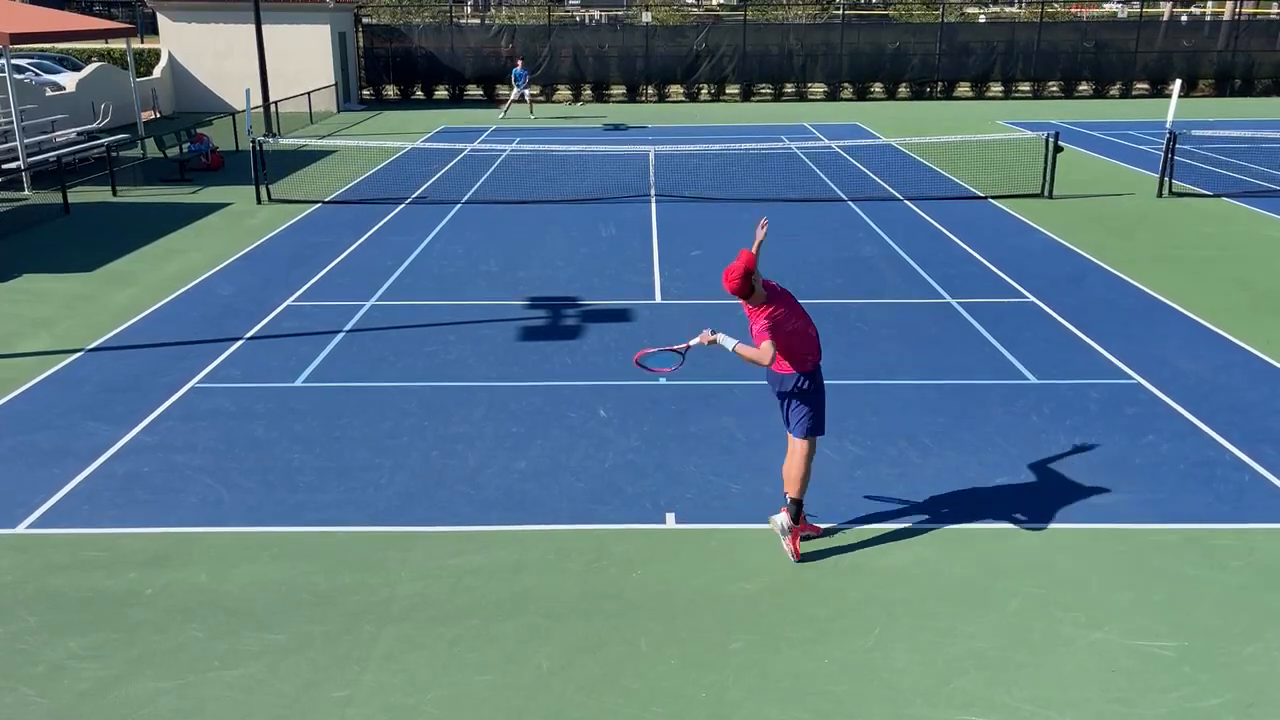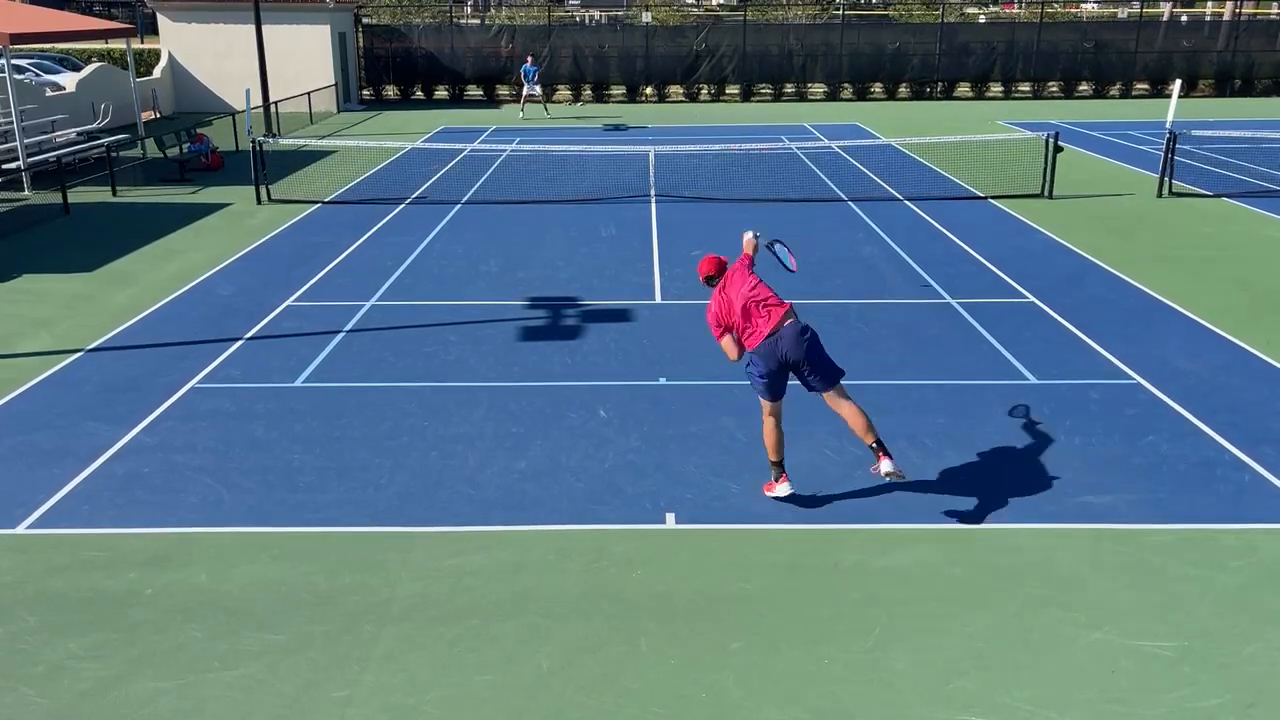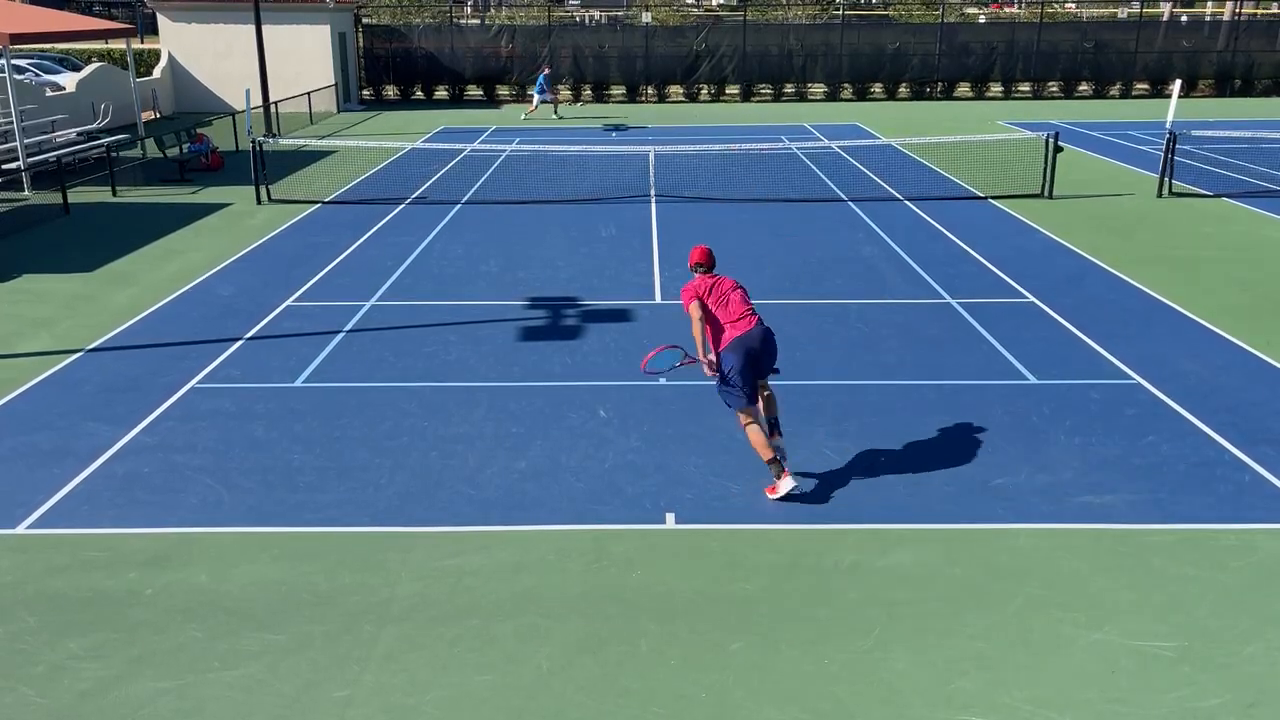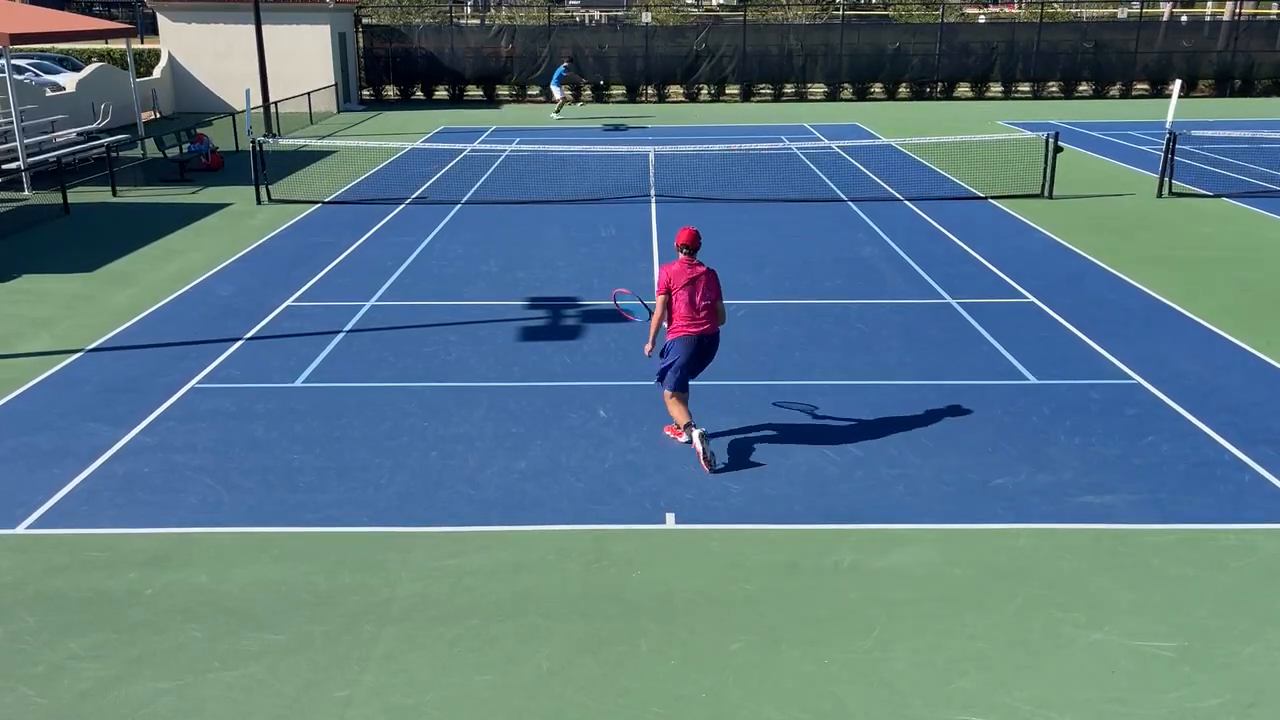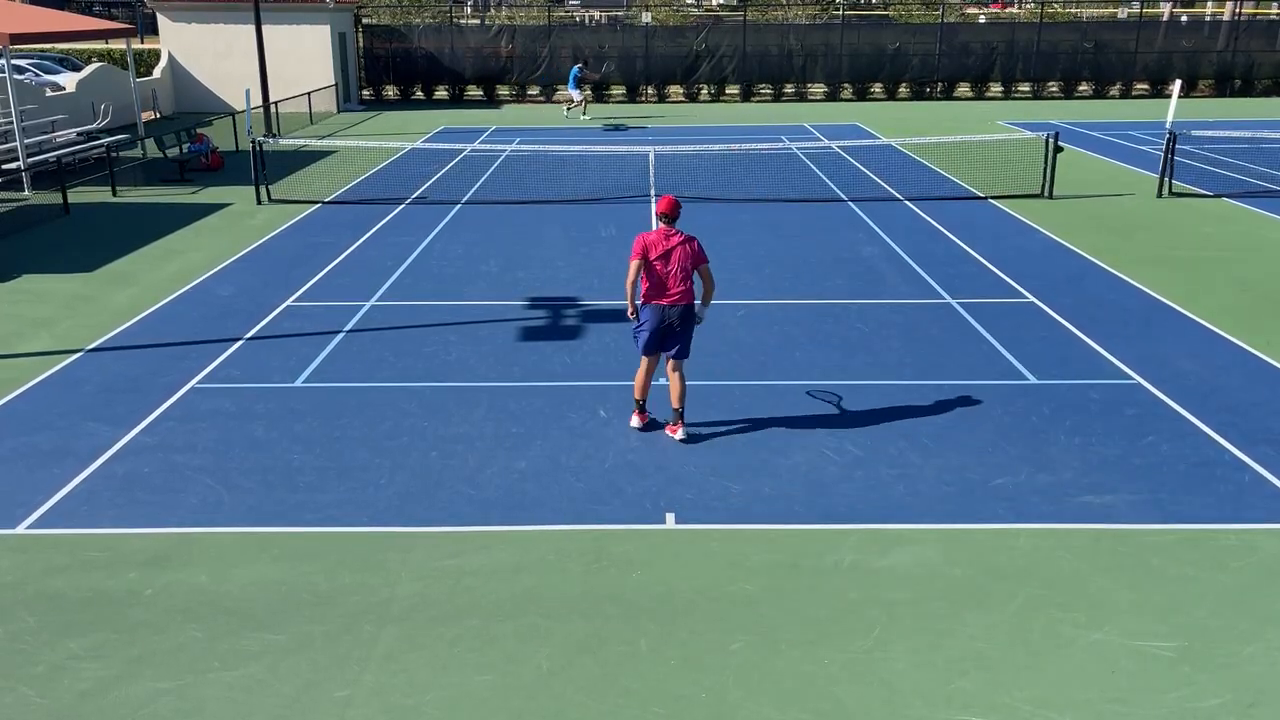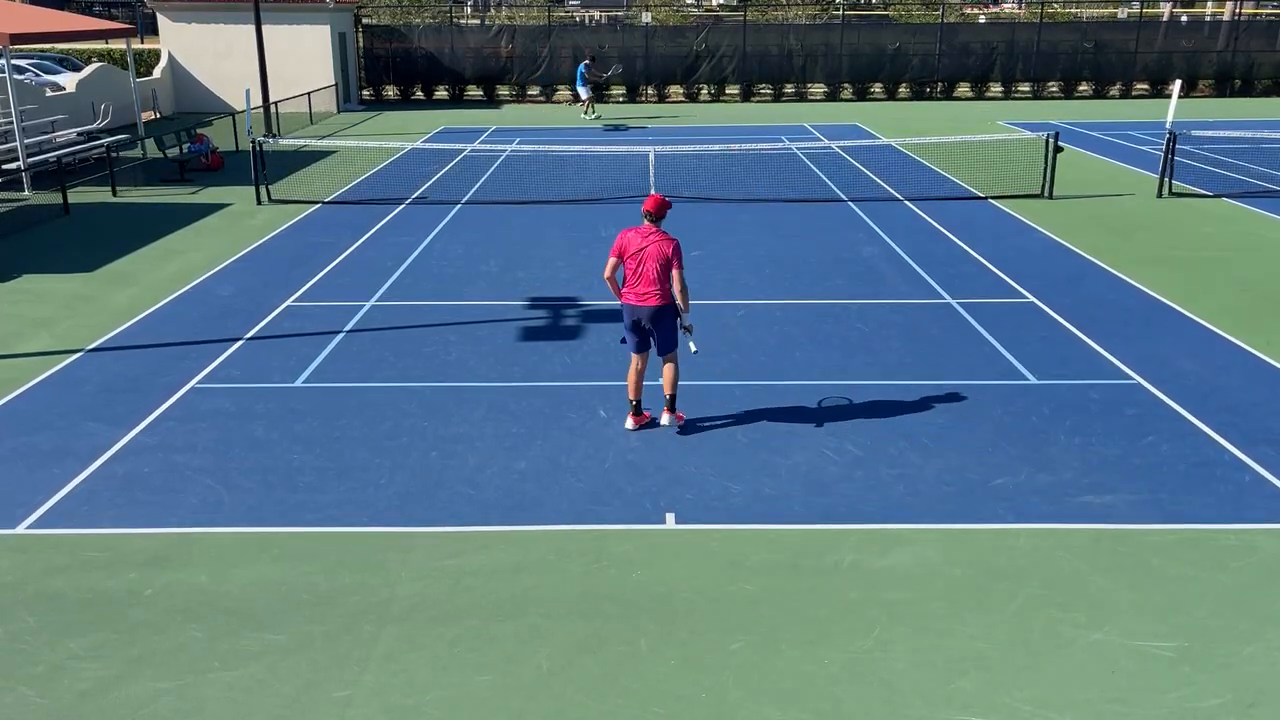
dt=0.3s
person 1, frame 1
left shoulder: (753, 288)
right shoulder: (764, 319)
left elbow: (744, 265)
right elbow: (768, 357)
left wrist: (757, 243)
right wrist: (725, 340)
left hip: (786, 374)
right hip: (800, 376)
left knee: (798, 444)
right knee: (803, 447)
left ankle: (792, 517)
right ankle: (790, 518)
person 1, frame 2
left shoulder: (715, 311)
right shoulder: (739, 271)
left elbow: (735, 355)
right elbow: (751, 246)
right wrist: (750, 238)
left hip: (762, 353)
right hip: (793, 333)
left knee: (771, 414)
right knee: (837, 397)
left ankle: (778, 480)
right ankle: (883, 458)
person 1, frame 3
left shoulder: (692, 287)
right shoulder: (734, 283)
left elbow: (699, 318)
left wrist: (703, 355)
left hip: (733, 349)
right hip: (763, 336)
left knee: (748, 418)
right knee: (761, 387)
left ankle: (781, 475)
right ankle: (775, 435)
person 1, frame 4
left shoulder: (668, 271)
right shoulder: (710, 274)
left elbow: (659, 313)
right elbow: (721, 318)
left wrist: (650, 342)
left hip: (682, 339)
right hip: (710, 340)
left knee: (672, 398)
right knee: (679, 380)
left ankle: (694, 432)
right ankle: (682, 428)
person 1, frame 5
left shoulder: (644, 240)
right shoulder: (692, 243)
left elbow: (631, 278)
right elbow: (709, 283)
left wrist: (631, 305)
right wrist: (702, 310)
left hip: (653, 309)
right hip: (684, 311)
left knee: (648, 363)
right knee: (675, 367)
left ankle: (639, 414)
right ankle: (678, 423)
person 1, frame 6
left shoulder: (625, 236)
right shoulder: (670, 244)
left elbow: (608, 275)
right elbow: (679, 286)
left wrist: (621, 298)
right wrist: (685, 316)
left hip: (631, 308)
right hip: (659, 309)
left knee: (638, 361)
right knee: (670, 358)
left ankle: (635, 414)
right ankle: (670, 411)
